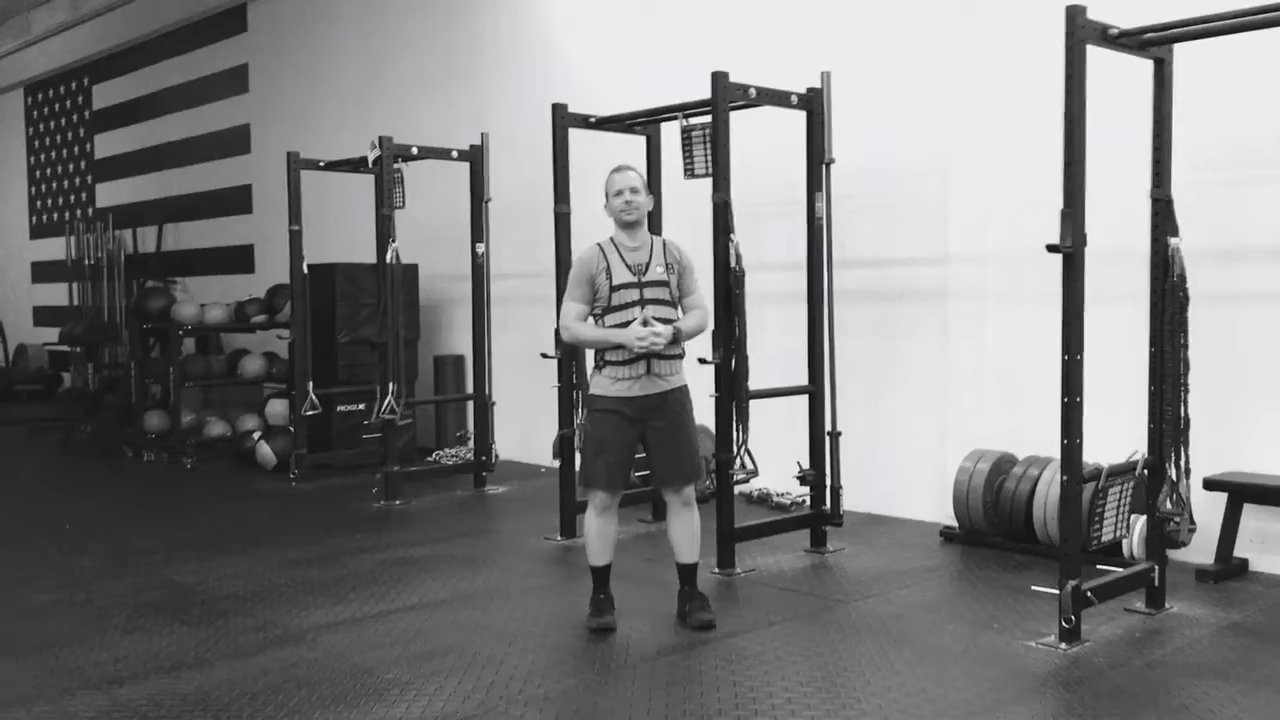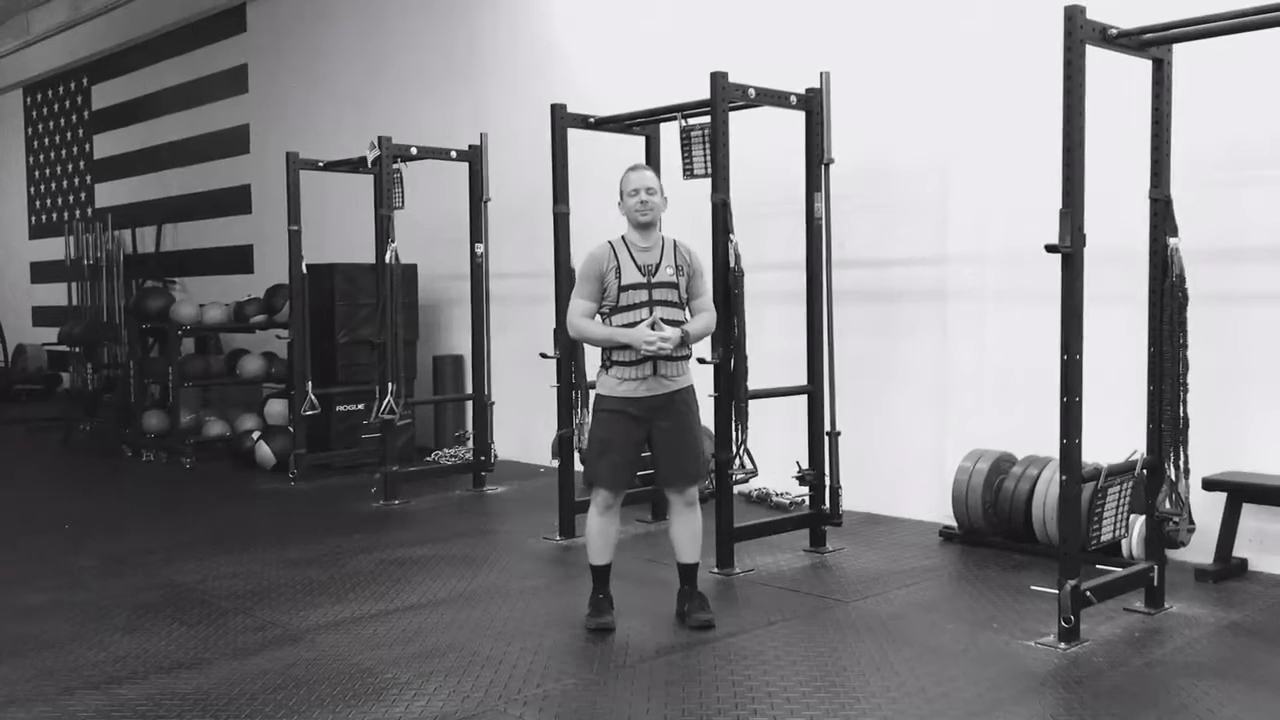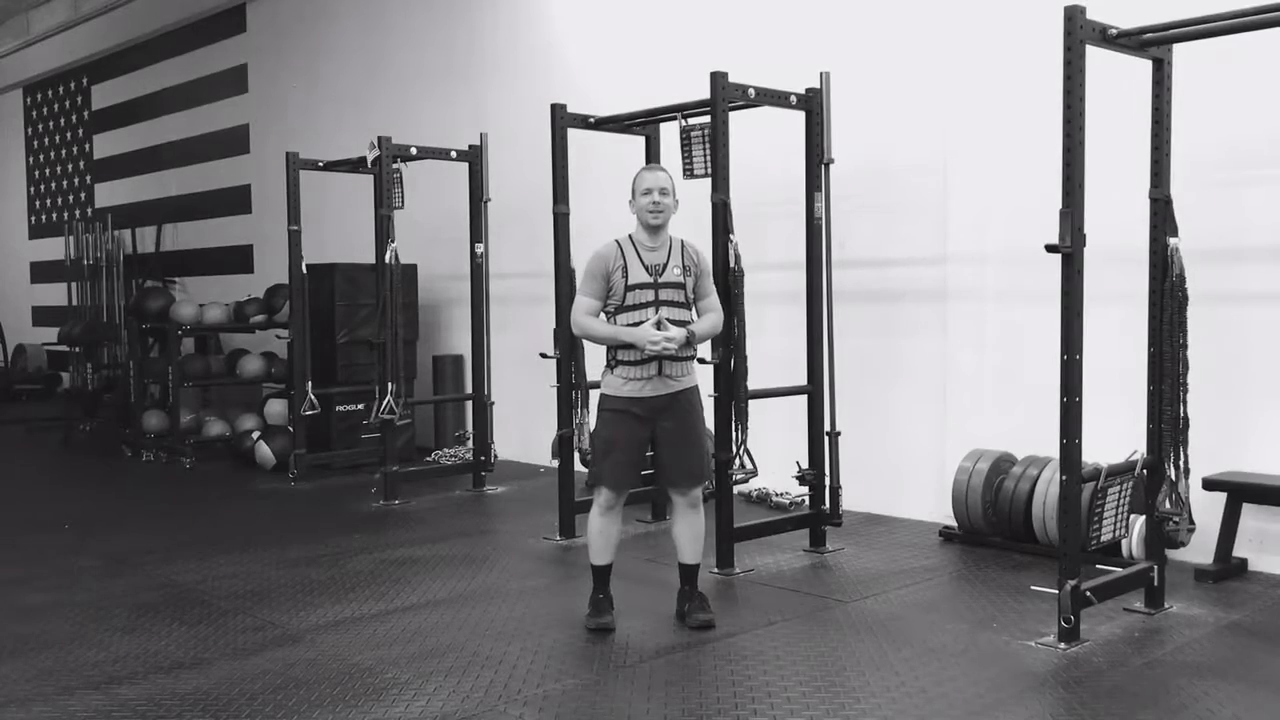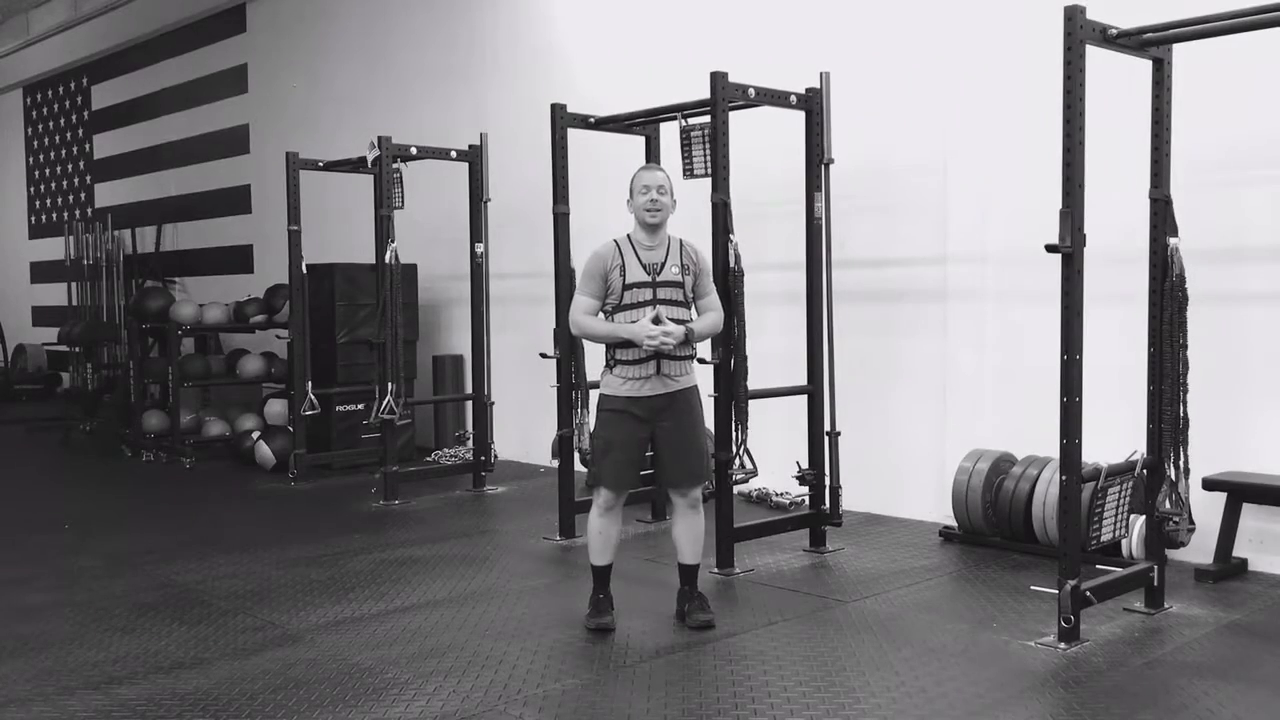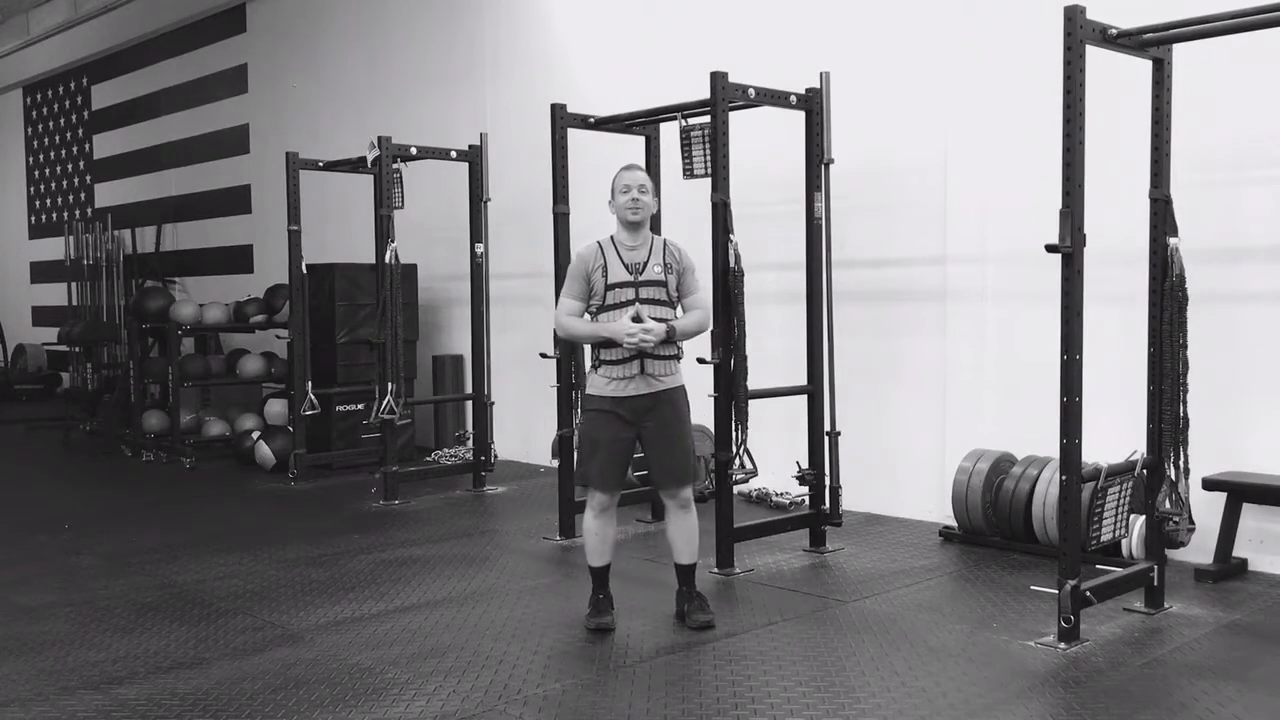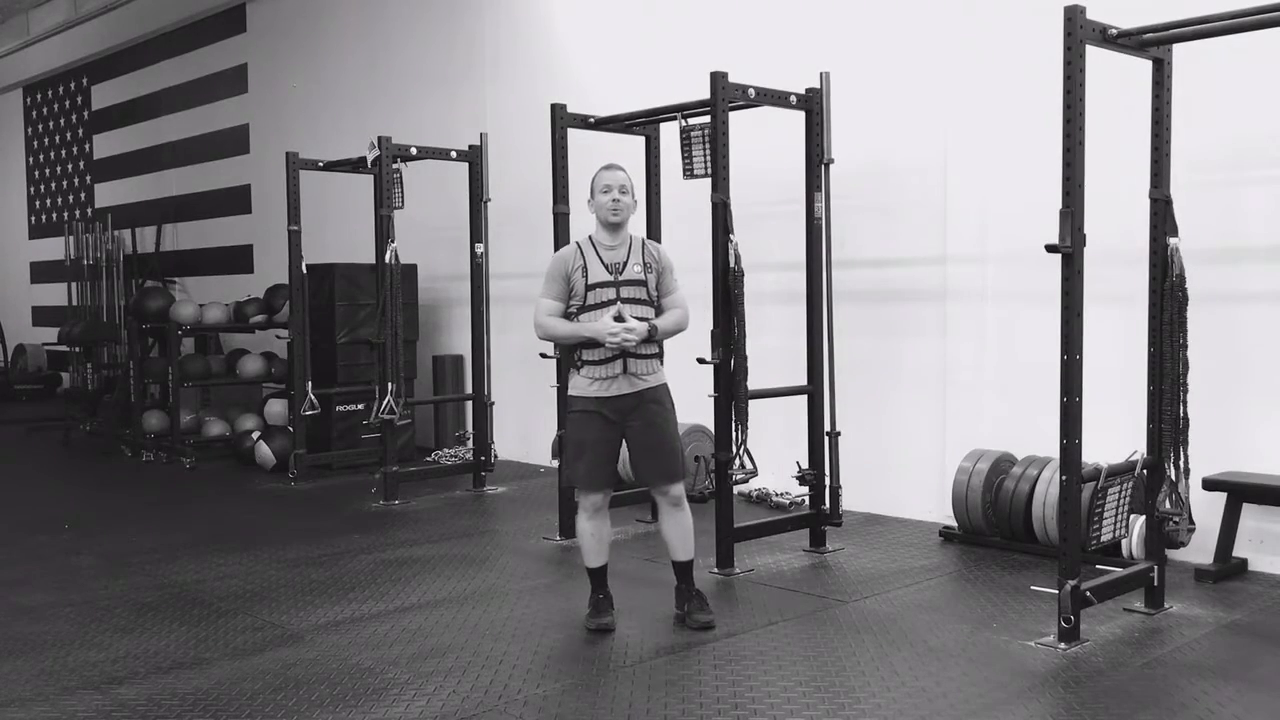
dt=0.4s
person 1, frame 1
left shoulder: (674, 255)
right shoulder: (590, 260)
left elbow: (700, 314)
right elbow: (569, 327)
left wrist: (672, 332)
right wrist: (621, 336)
left hip: (668, 391)
right hip: (611, 396)
left knee: (682, 493)
right knee: (603, 497)
left ankle: (689, 593)
right ankle: (601, 595)
person 1, frame 2
left shoulder: (685, 256)
right shoulder: (600, 258)
left elbow: (708, 315)
right elbow: (576, 324)
left wrist: (680, 334)
right wrist: (630, 335)
left hip: (675, 392)
right hip: (618, 395)
left knee: (685, 493)
right knee: (605, 496)
left ankle: (689, 593)
right ankle: (600, 595)
person 1, frame 3
left shoulder: (693, 257)
right shoulder: (607, 256)
left elbow: (715, 316)
right elbow: (580, 320)
left wrist: (686, 335)
right wrist: (632, 335)
left hip: (679, 393)
right hip: (622, 395)
left knee: (689, 494)
right knee: (607, 495)
left ankle: (689, 593)
right ankle: (600, 595)
person 1, frame 4
left shoulder: (691, 256)
right shoulder: (605, 257)
left elbow: (715, 316)
right elbow: (578, 321)
left wrist: (684, 332)
right wrist: (630, 331)
left hip: (679, 392)
right hip: (622, 394)
left knee: (688, 494)
right knee: (607, 496)
left ankle: (689, 593)
right ankle: (600, 595)
person 1, frame 5
left shoulder: (675, 255)
right shoulder: (588, 258)
left elbow: (702, 315)
right elbow: (563, 322)
left wrist: (666, 330)
right wrist: (611, 330)
left hip: (665, 391)
right hip: (607, 394)
left knee: (680, 494)
right knee: (601, 498)
left ankle: (688, 593)
right ankle: (600, 595)
person 1, frame 6
left shoulder: (654, 255)
right shoulder: (567, 259)
left elbow: (680, 315)
right elbow: (543, 324)
left wrist: (647, 329)
right wrist: (594, 330)
left hip: (648, 389)
right hip: (590, 395)
left knee: (672, 491)
right knee: (592, 499)
left ankle: (686, 591)
right ankle: (599, 595)
